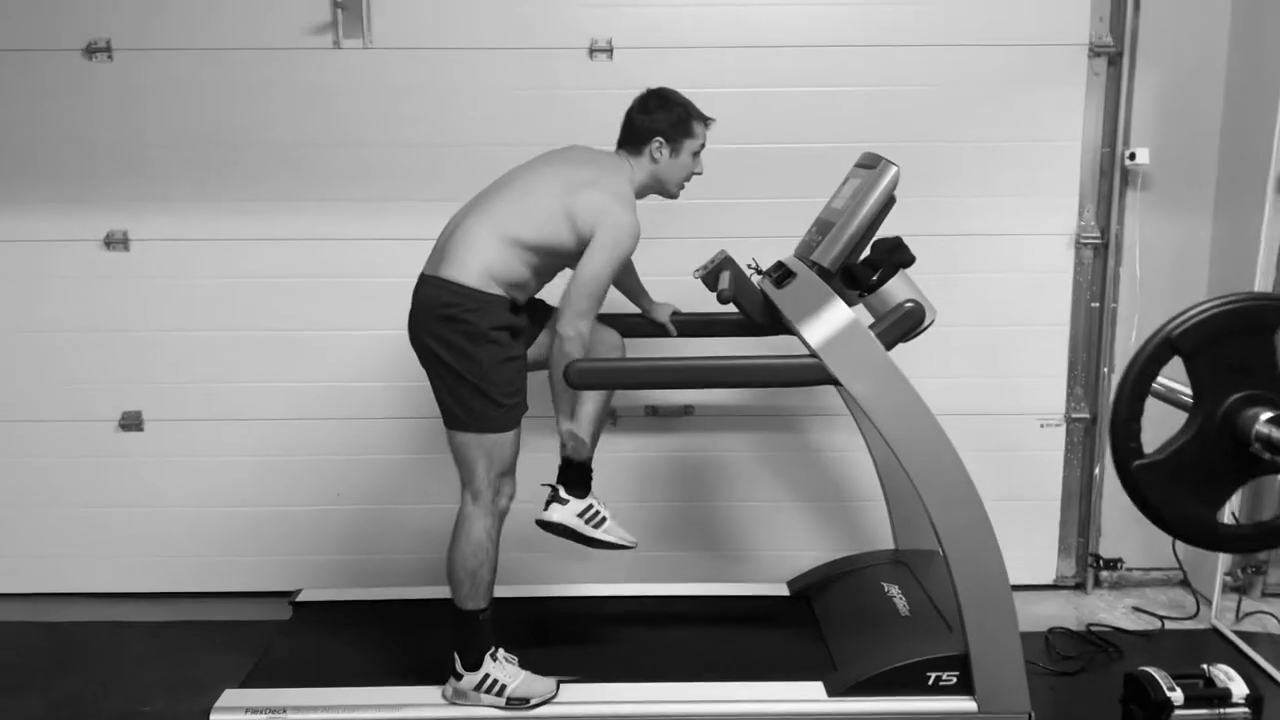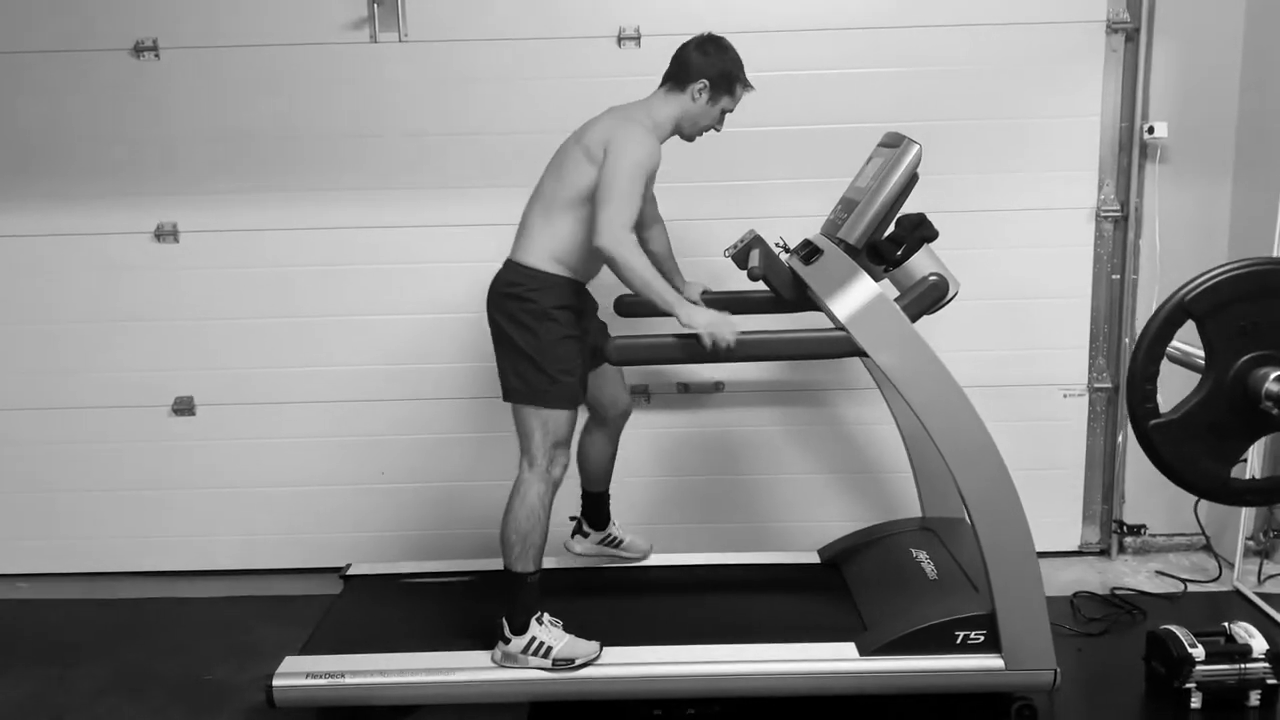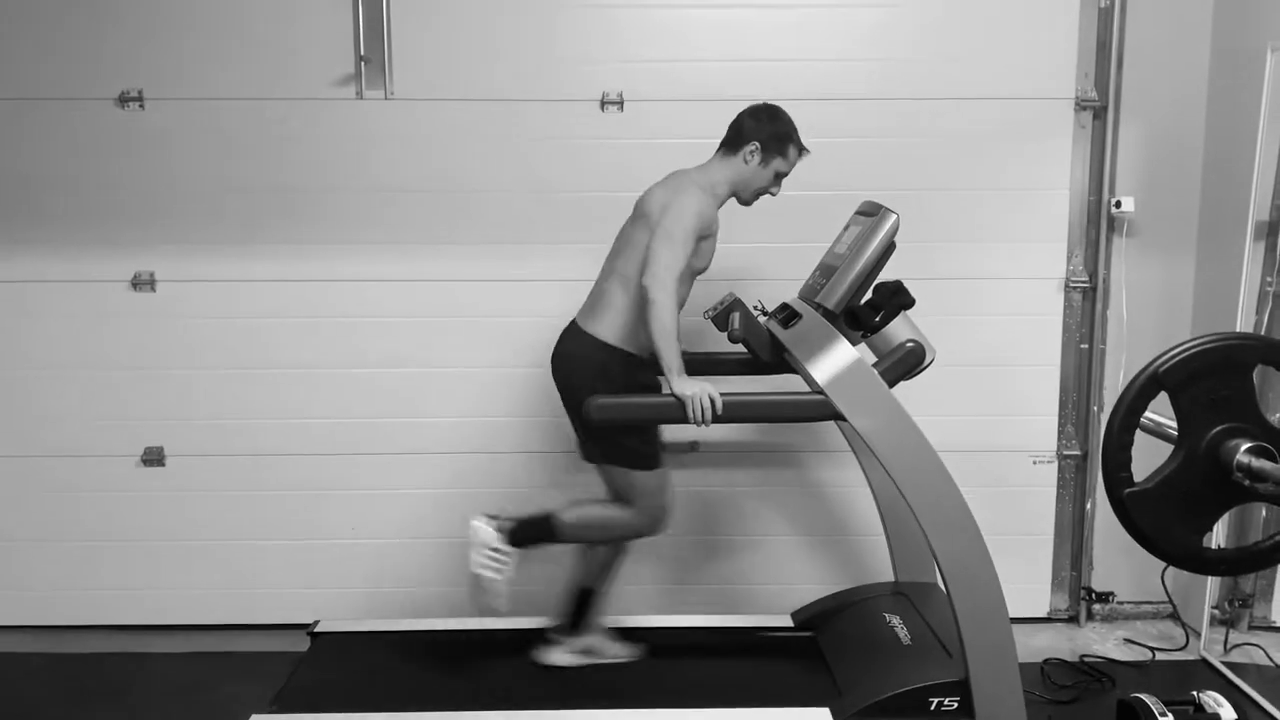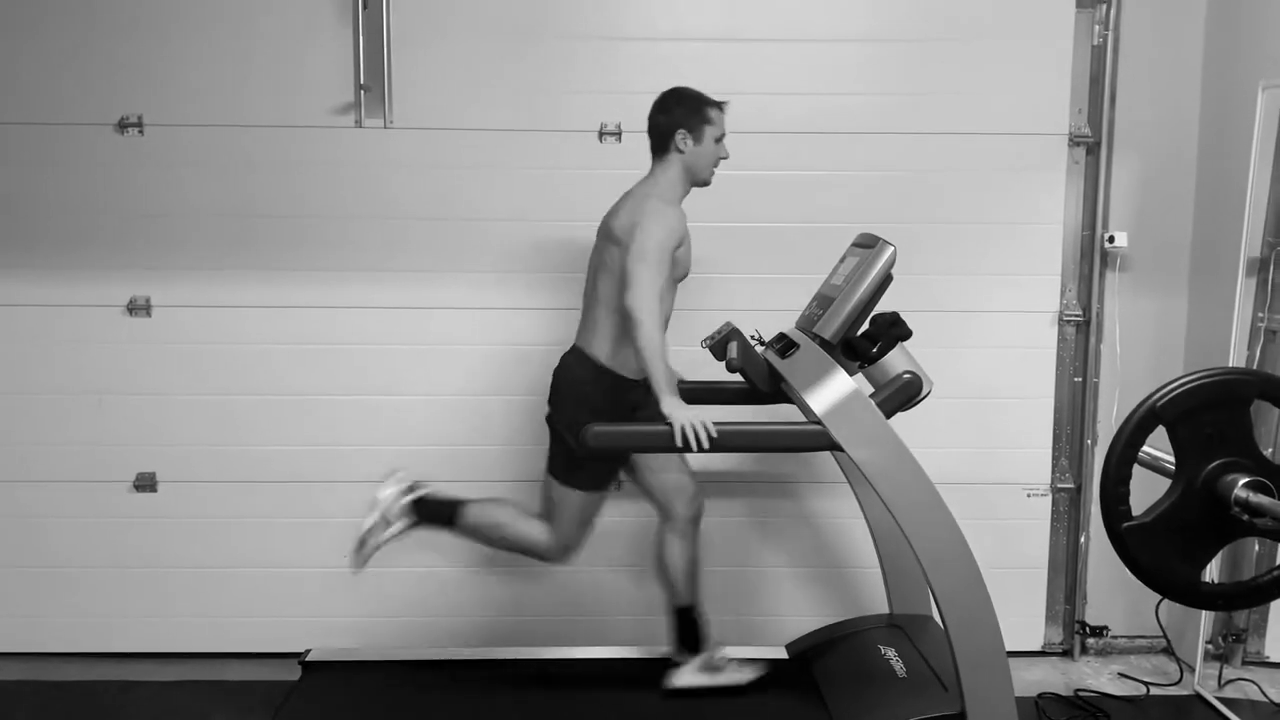
dt=1s
person 1, frame 1
left shoulder: (589, 165)
right shoulder: (621, 212)
right elbow: (569, 325)
left wrist: (648, 306)
right wrist: (570, 421)
left hip: (466, 300)
right hip: (462, 314)
left knee: (606, 345)
right knee: (489, 496)
left ankle: (571, 496)
right ankle: (473, 668)
person 1, frame 2
left shoulder: (630, 129)
right shoulder: (637, 137)
left elbow: (646, 222)
right elbow: (611, 239)
left wrist: (680, 284)
right wrist: (683, 313)
left hip: (562, 295)
right hip: (535, 299)
left knee: (613, 406)
right knee: (544, 464)
left ankle: (593, 528)
right ankle: (520, 630)
person 1, frame 3
left shoulder: (686, 189)
right shoulder: (693, 200)
right elbow: (656, 286)
left wrist: (668, 368)
right wrist: (678, 378)
left hip: (602, 353)
right hip: (602, 363)
left knee: (629, 506)
right knee: (646, 514)
left ankle: (572, 632)
right ankle: (506, 534)
person 1, frame 4
left shoulder: (645, 203)
right shoulder: (660, 211)
right elbow: (639, 301)
right wrist: (670, 400)
left hip: (617, 387)
right hip: (597, 393)
left knee: (684, 506)
right knee: (557, 540)
left ankle: (693, 653)
right ankle: (417, 506)
